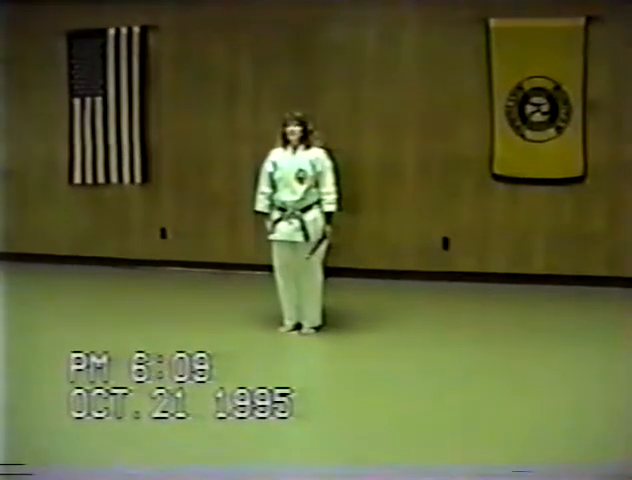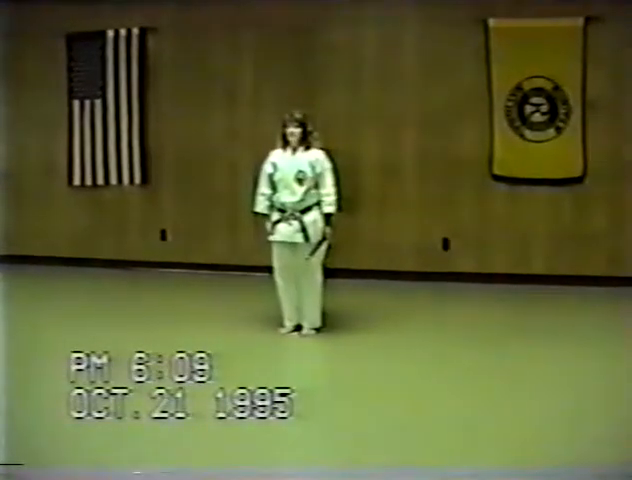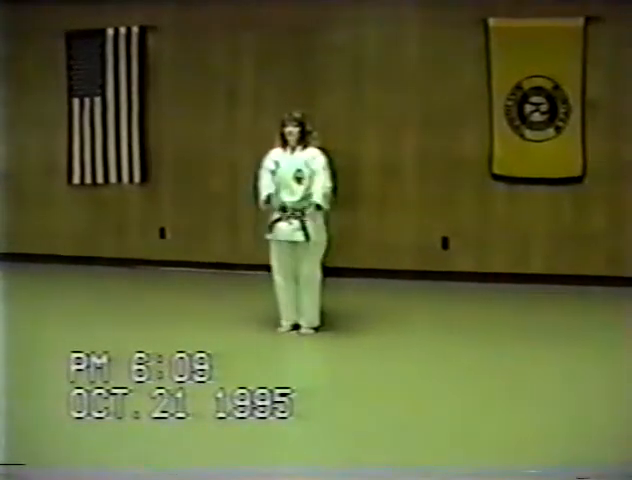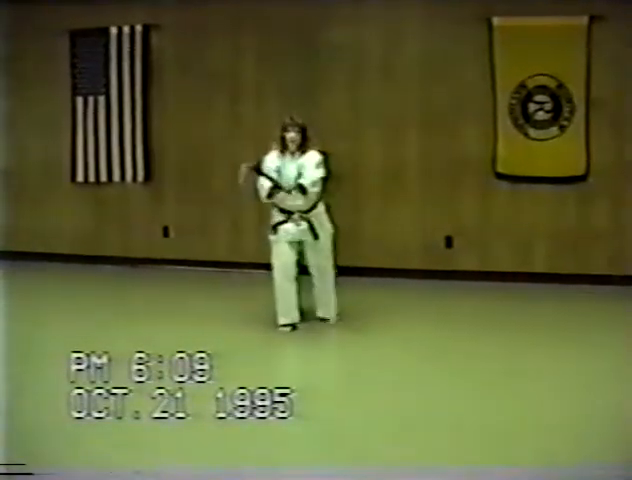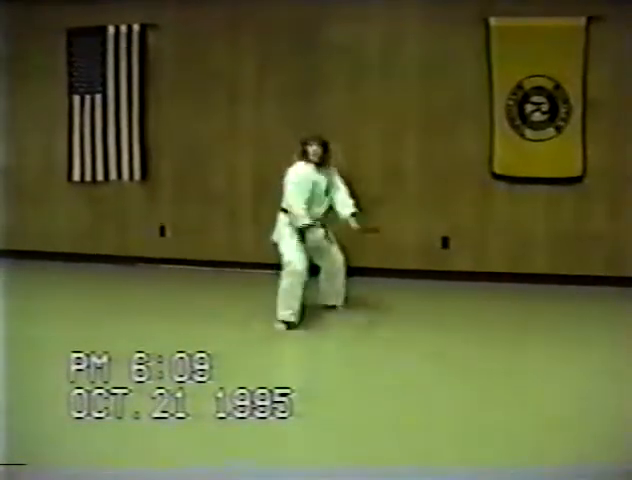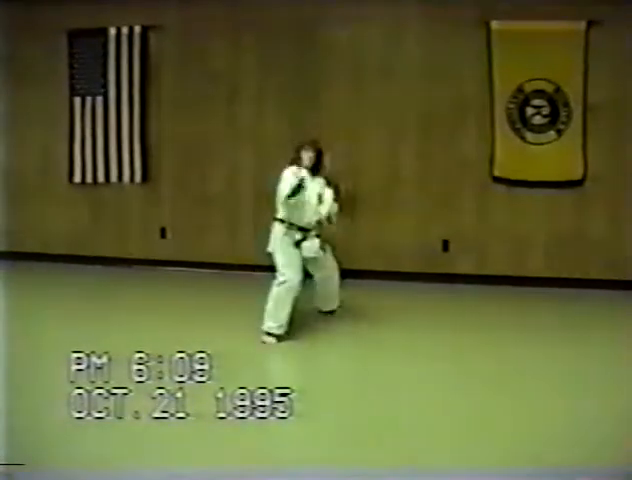
dt=0.4s
person 1, frame 1
left shoulder: (317, 156)
right shoulder: (275, 156)
left elbow: (328, 189)
right elbow: (265, 188)
left wrist: (328, 220)
right wrist: (267, 216)
left hip: (309, 220)
right hip: (282, 220)
left knee: (310, 271)
right knee: (284, 270)
left ankle: (311, 320)
right ankle: (290, 319)
person 1, frame 2
left shoulder: (317, 157)
right shoulder: (274, 157)
left elbow: (328, 191)
right elbow: (264, 189)
left wrist: (327, 222)
right wrist: (267, 218)
left hip: (309, 221)
right hip: (282, 221)
left knee: (309, 273)
right knee: (284, 272)
left ankle: (311, 322)
right ankle: (291, 320)
person 1, frame 3
left shoulder: (314, 155)
right shoulder: (273, 156)
left elbow: (322, 185)
right elbow: (265, 182)
left wrist: (314, 207)
right wrist: (268, 200)
left hip: (308, 220)
right hip: (281, 220)
left knee: (308, 272)
right knee: (282, 272)
left ankle: (309, 321)
right ankle: (288, 319)
person 1, frame 4
left shoulder: (313, 158)
right shoulder: (272, 158)
left elbow: (313, 181)
right elbow: (265, 183)
left wrist: (296, 188)
right wrist: (271, 190)
left hip: (312, 219)
right hip: (283, 220)
left knee: (321, 267)
right knee: (283, 270)
left ankle: (327, 312)
right ankle: (287, 318)
person 1, frame 5
left shoulder: (329, 172)
right shoulder: (297, 171)
left elbow: (339, 194)
right elbow: (294, 201)
left wrist: (350, 216)
right wrist: (304, 228)
left hip: (317, 225)
right hip: (294, 226)
left knee: (335, 262)
right knee: (296, 267)
left ankle: (330, 299)
right ankle: (286, 316)
person 1, frame 6
left shoulder: (320, 181)
right shoulder: (290, 174)
left elbow: (328, 203)
right elbow: (288, 197)
left wrist: (328, 214)
right wrist: (297, 181)
left hip: (310, 235)
right hip: (287, 235)
left knee: (328, 270)
right knee: (289, 279)
left ankle: (327, 305)
right ankle: (272, 328)
